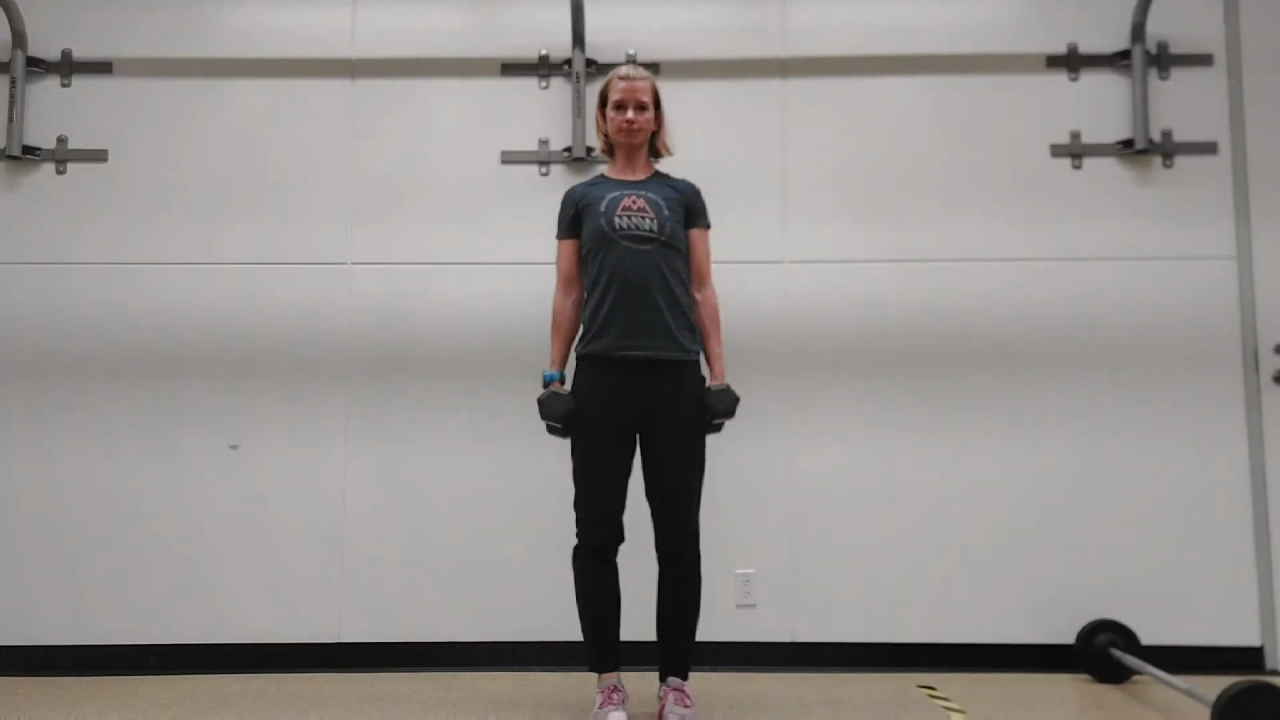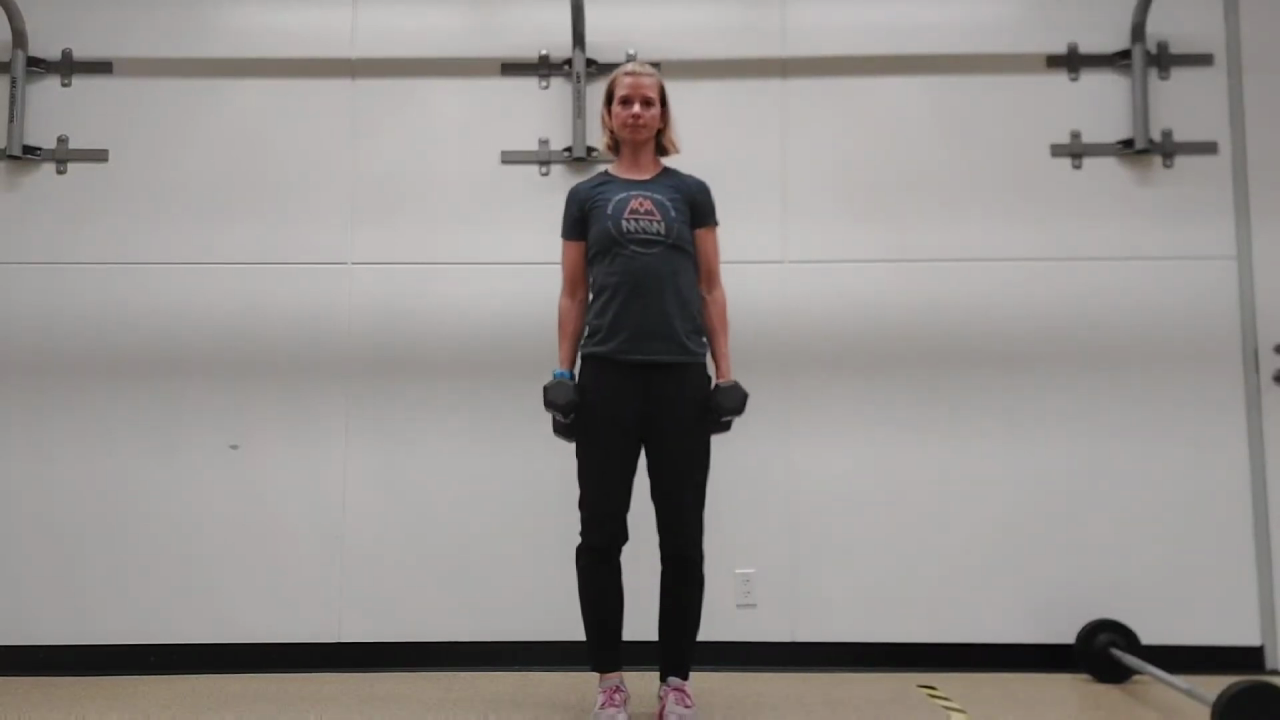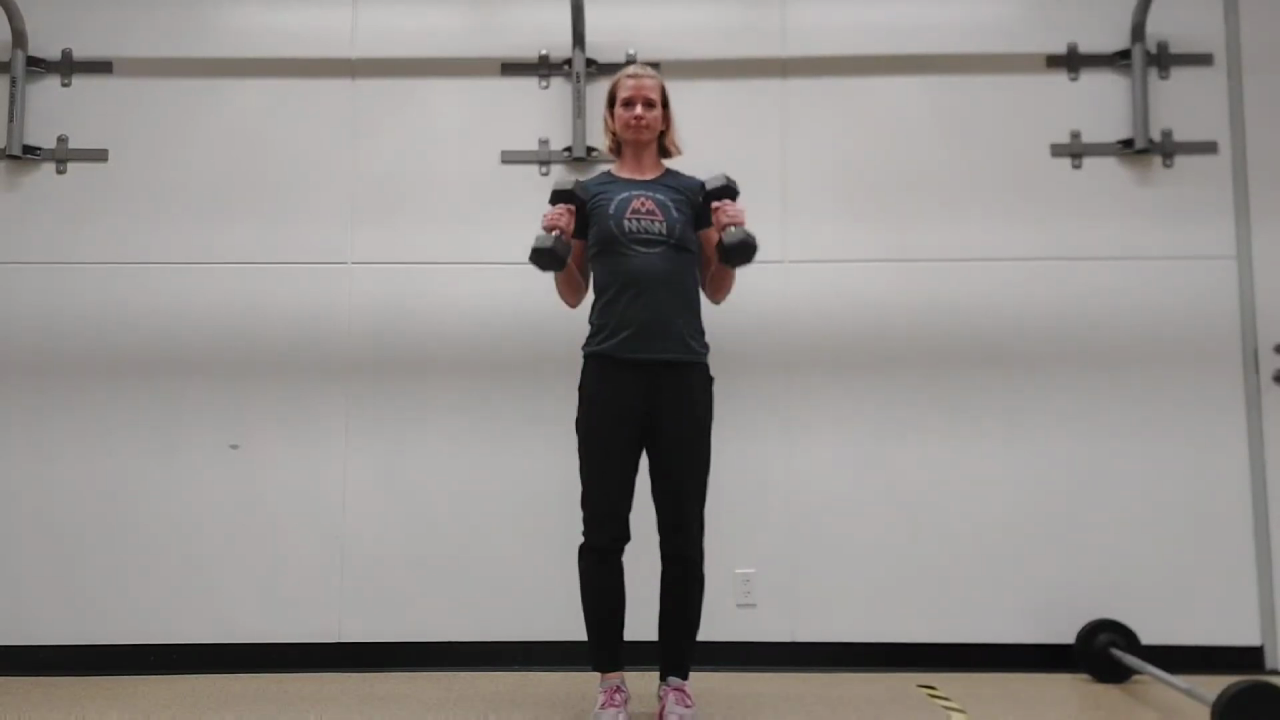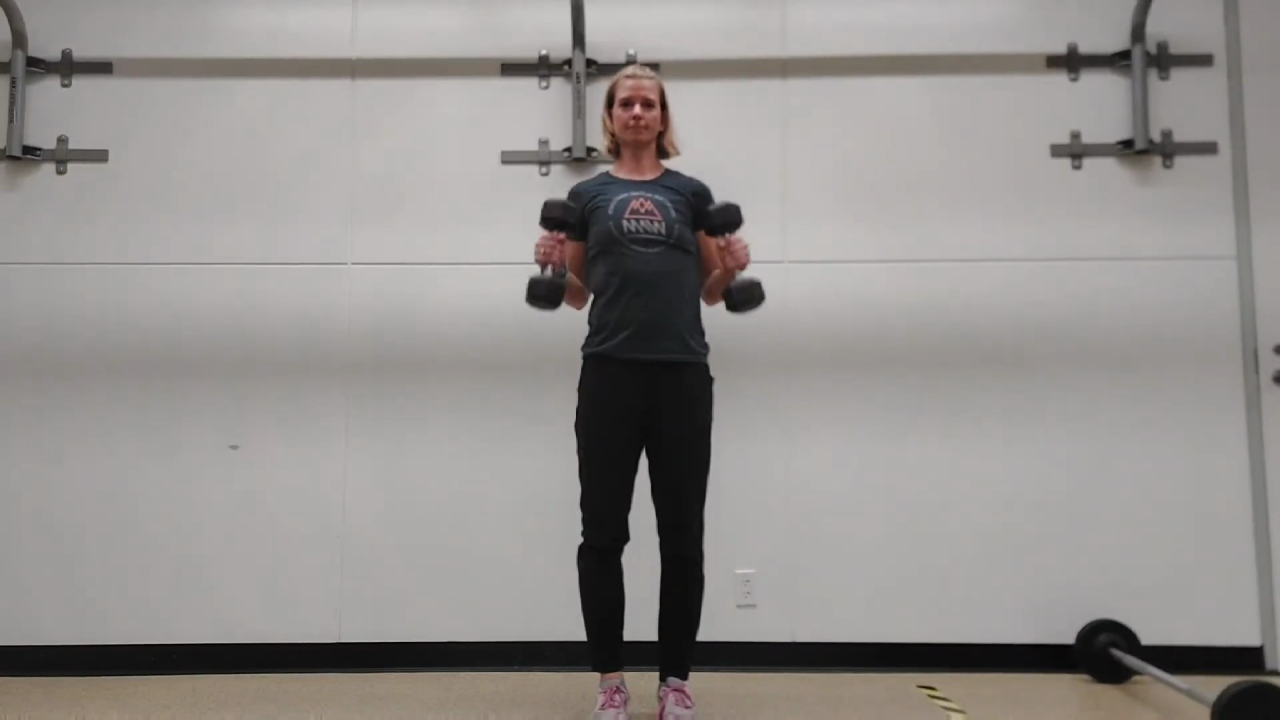
dt=0.7s
person 1, frame 1
left shoulder: (683, 195)
right shoulder: (581, 197)
left elbow: (702, 289)
right elbow: (568, 293)
left wrist: (719, 372)
right wrist: (553, 375)
left hip: (674, 375)
right hip: (602, 375)
left knee: (678, 534)
right knee: (598, 532)
person 1, frame 2
left shoulder: (691, 191)
right shoulder: (586, 195)
left elbow: (710, 288)
right elbow: (573, 294)
left wrist: (724, 370)
right wrist: (563, 373)
left hip: (679, 376)
right hip: (607, 376)
left knee: (681, 536)
right knee: (600, 533)
person 1, frame 3
left shoulder: (693, 191)
right shoulder: (589, 193)
left elbow: (716, 290)
right elbow: (573, 294)
left wrist: (730, 240)
right wrist: (558, 244)
left hip: (682, 373)
right hip: (610, 373)
left knee: (682, 534)
right knee: (604, 531)
person 1, frame 4
left shoulder: (693, 192)
right shoulder: (586, 195)
left elbow: (711, 292)
right elbow: (577, 294)
left wrist: (731, 267)
right wrist: (554, 266)
left hip: (682, 374)
right hip: (609, 373)
left knee: (682, 534)
right knee: (603, 531)
